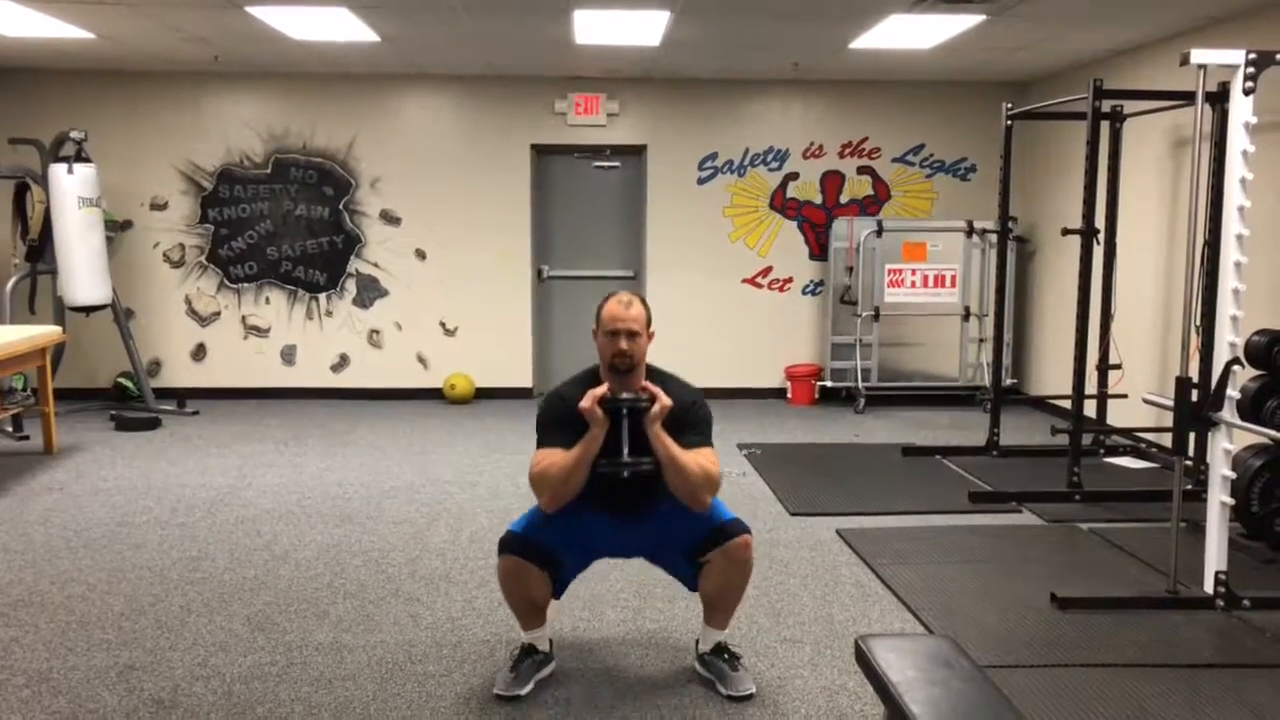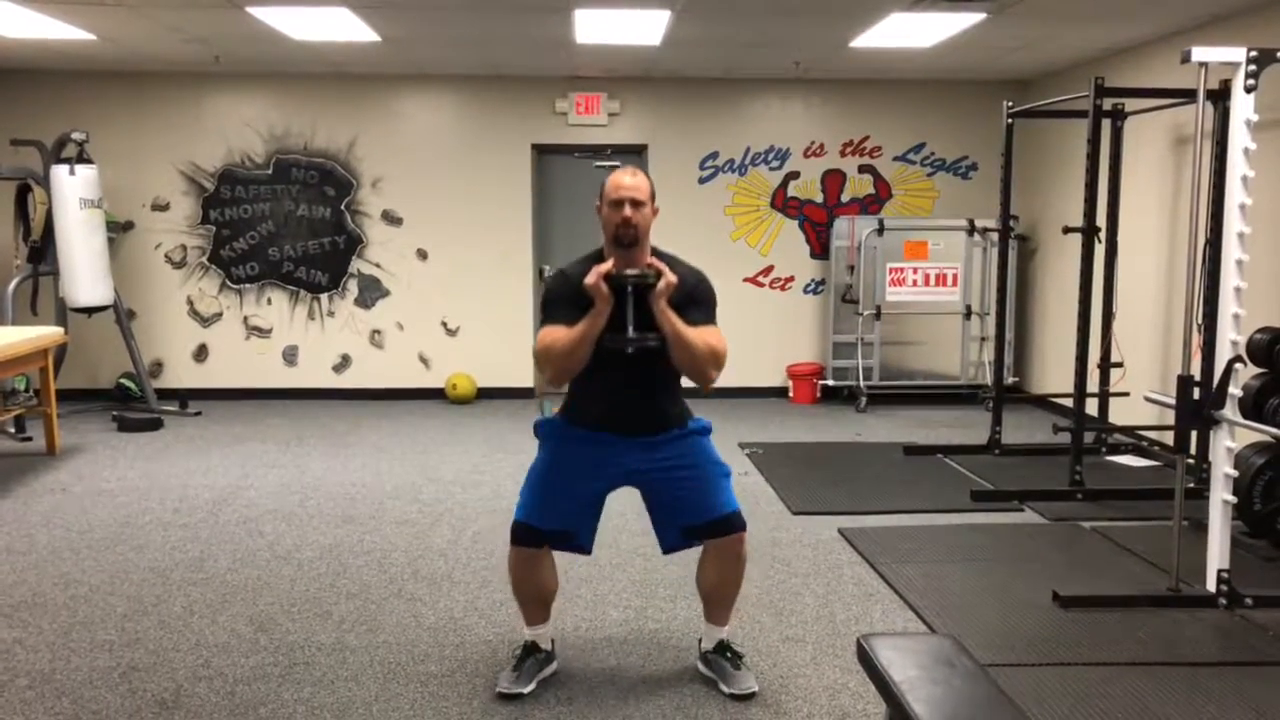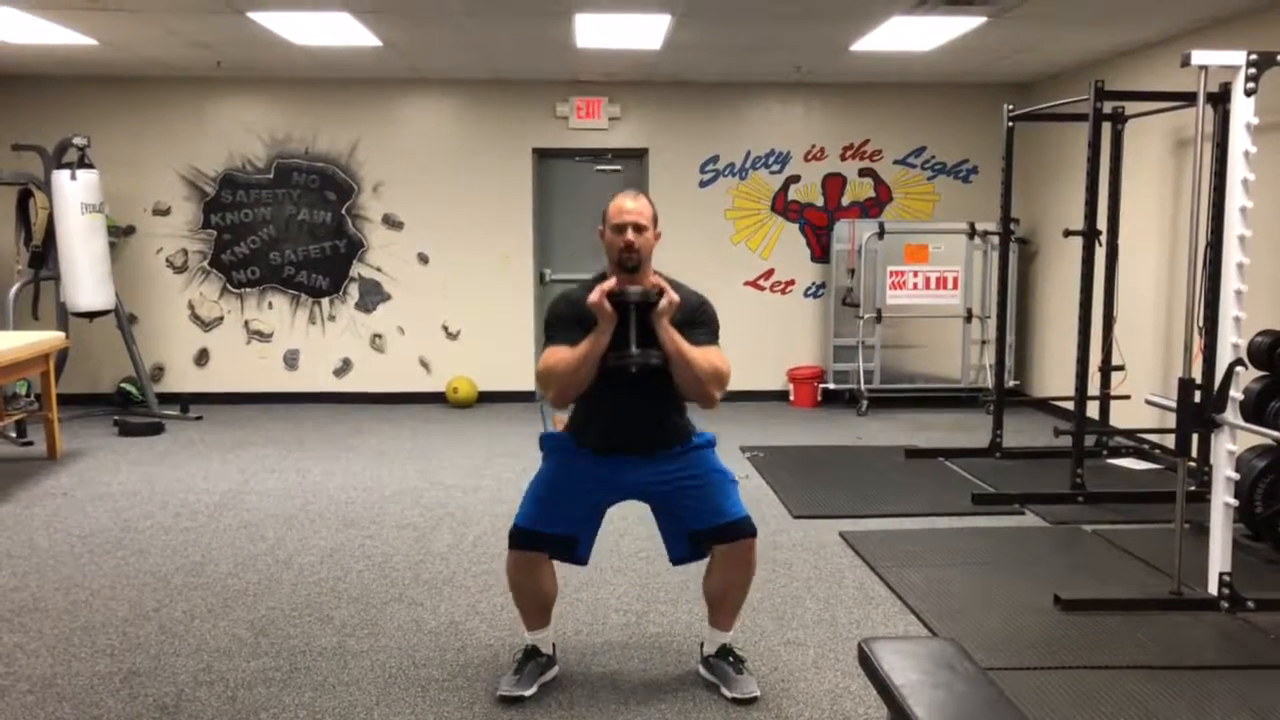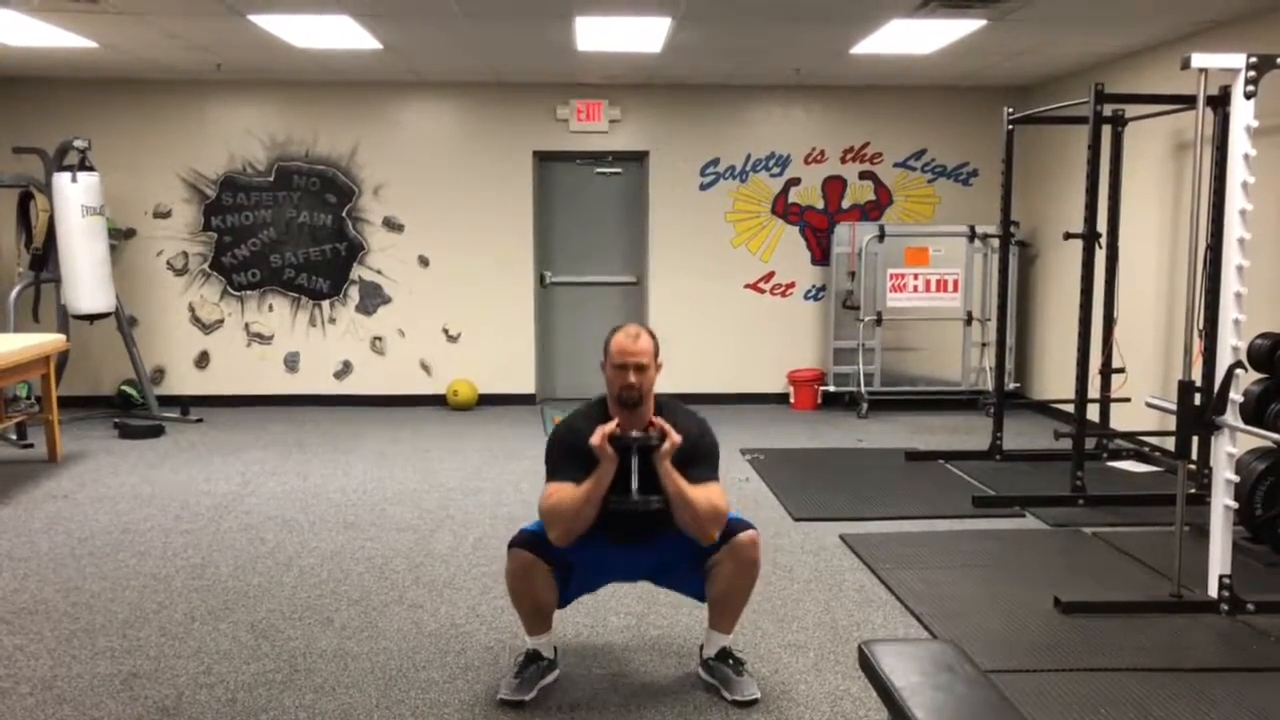
dt=0.5s
person 1, frame 1
left shoulder: (682, 400)
right shoulder: (566, 401)
left elbow: (701, 494)
right elbow: (549, 496)
left wrist: (655, 429)
right wrist: (596, 430)
left hip: (662, 511)
right hip: (584, 513)
left knee: (735, 543)
right knee: (515, 553)
left ankle: (711, 648)
right ankle: (536, 648)
person 1, frame 2
left shoulder: (686, 281)
right shoulder: (570, 282)
left elbow: (708, 371)
right elbow: (553, 372)
left wrist: (661, 307)
right wrist: (601, 308)
left hip: (669, 435)
right hip: (583, 435)
left knee: (728, 534)
right knee: (528, 538)
left ankle: (714, 646)
right ankle: (538, 646)
person 1, frame 3
left shoulder: (689, 305)
right shoulder: (572, 306)
left elbow: (711, 393)
right elbow: (556, 393)
left wrist: (665, 327)
right wrist: (602, 328)
left hip: (674, 454)
right hip: (587, 453)
left knee: (738, 540)
right knee: (526, 544)
left ankle: (716, 651)
right ankle: (539, 652)
person 1, frame 4
left shoulder: (689, 429)
right shoulder: (575, 432)
left elbow: (708, 530)
right elbow: (559, 531)
left wrist: (664, 466)
right wrist: (606, 466)
left hip: (668, 540)
right hip: (594, 542)
left knee: (743, 543)
right knee: (525, 553)
left ankle: (716, 654)
right ankle: (541, 654)
